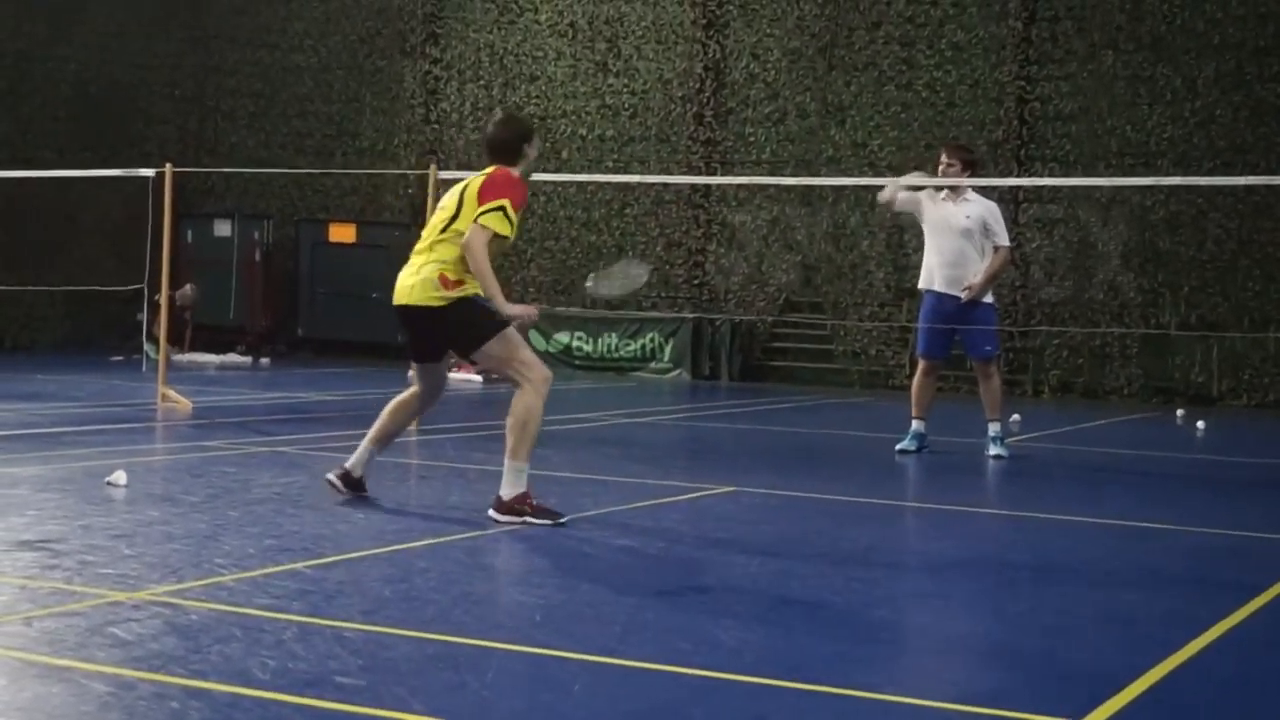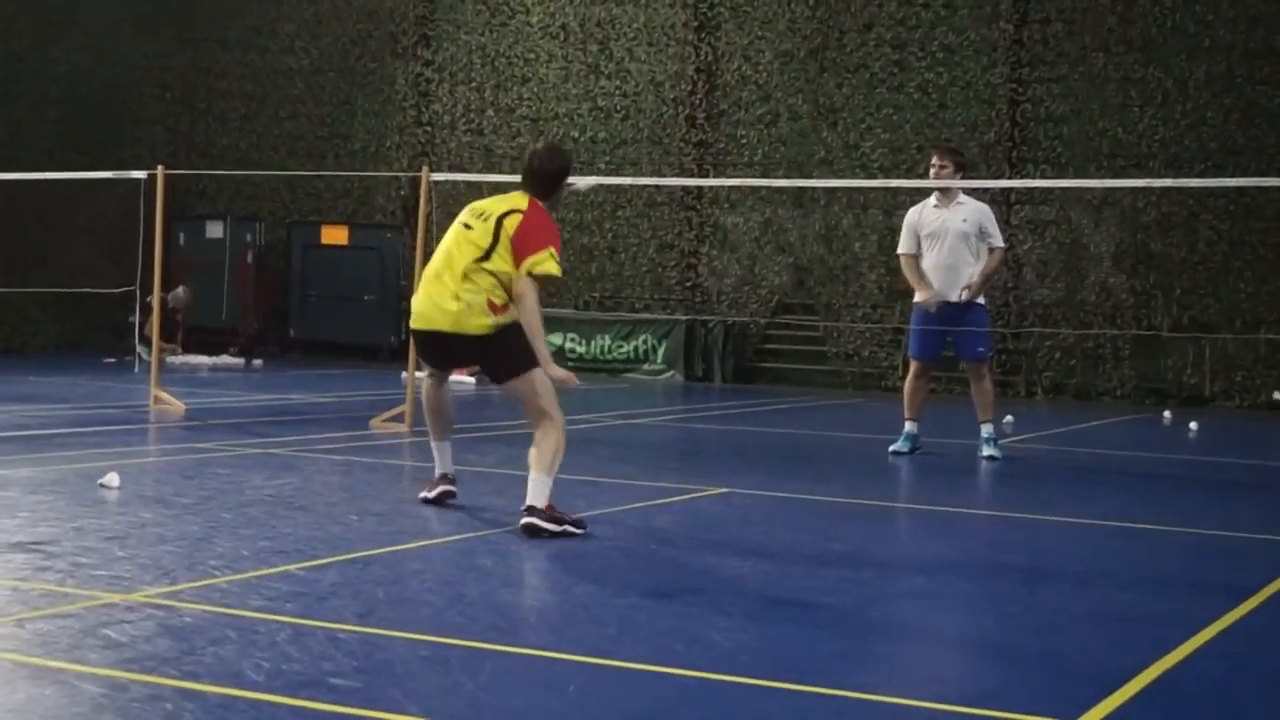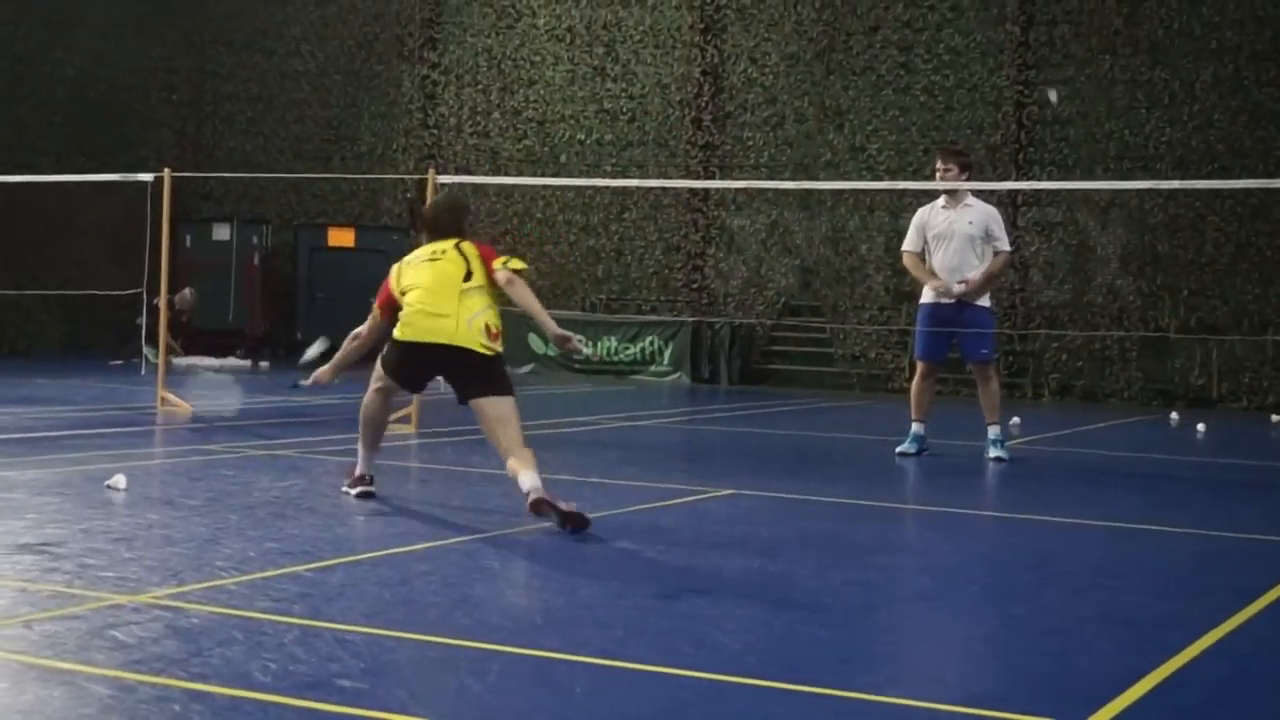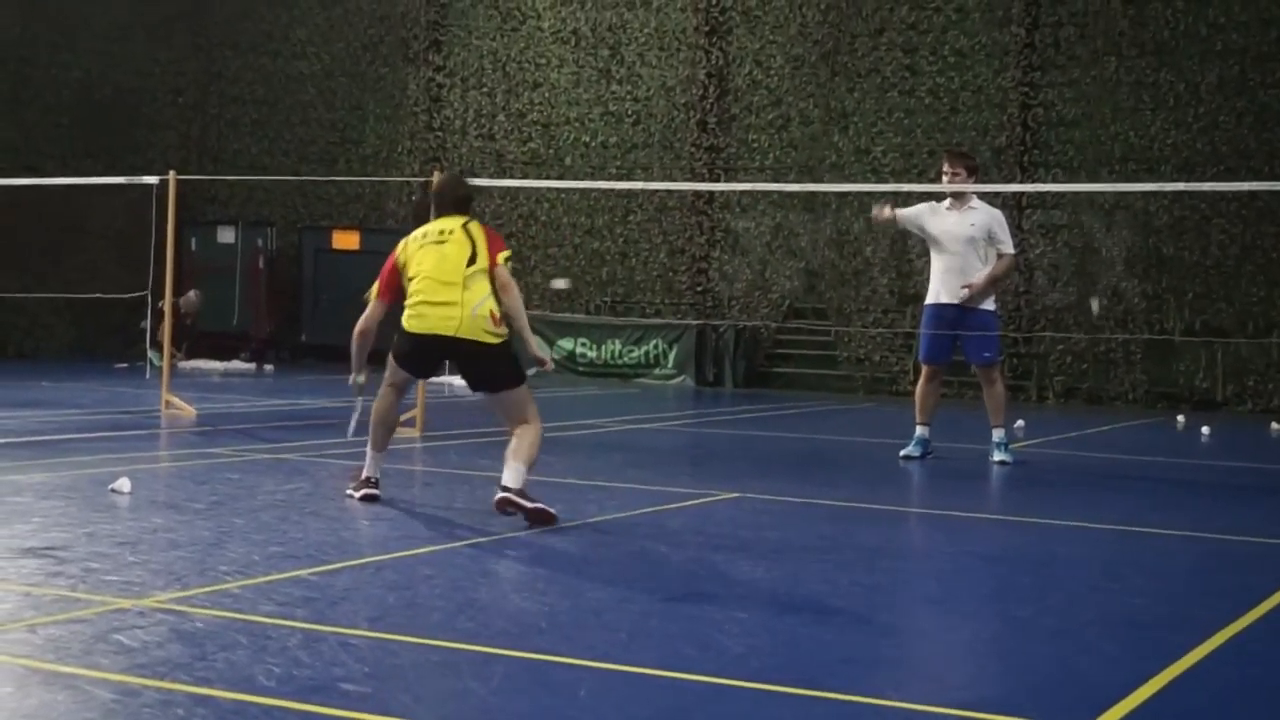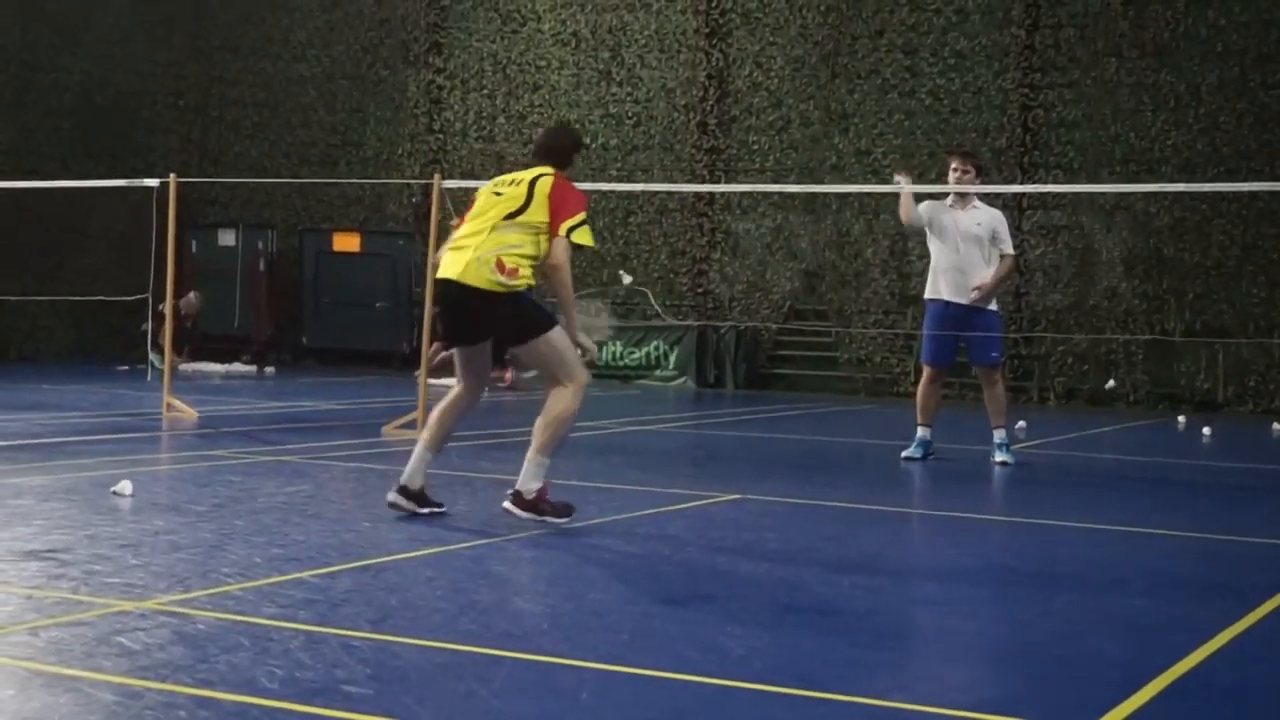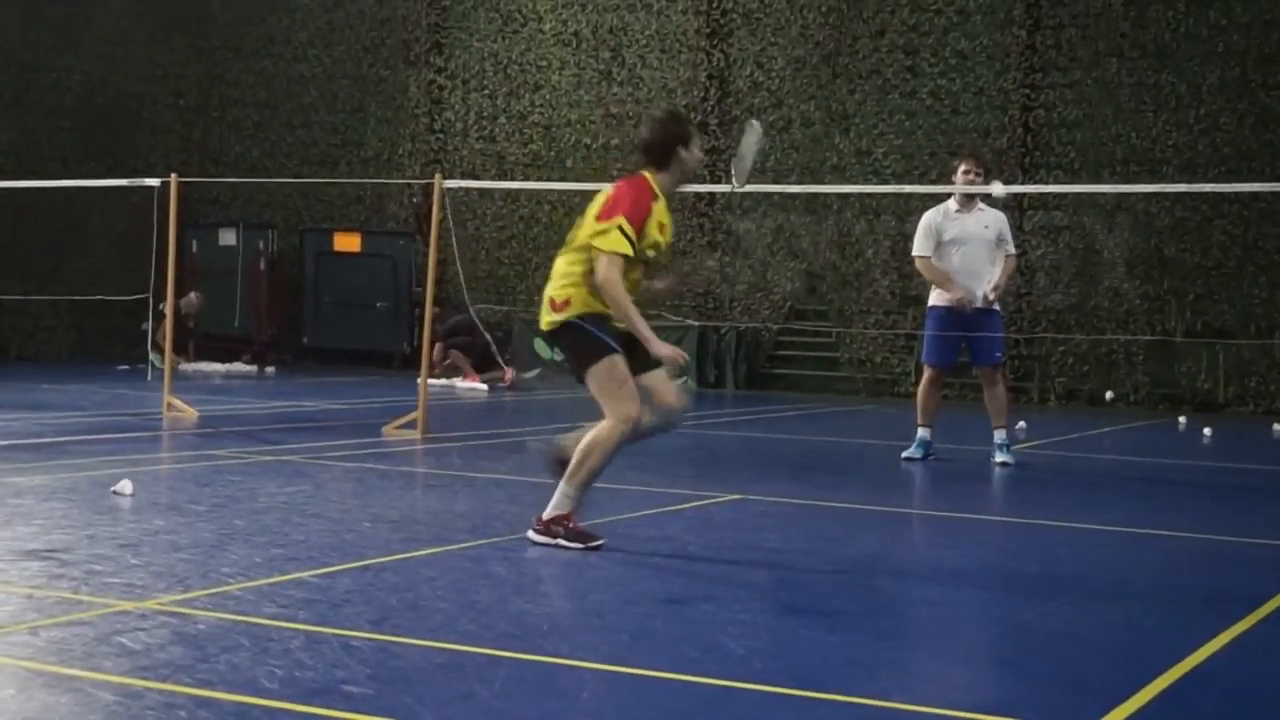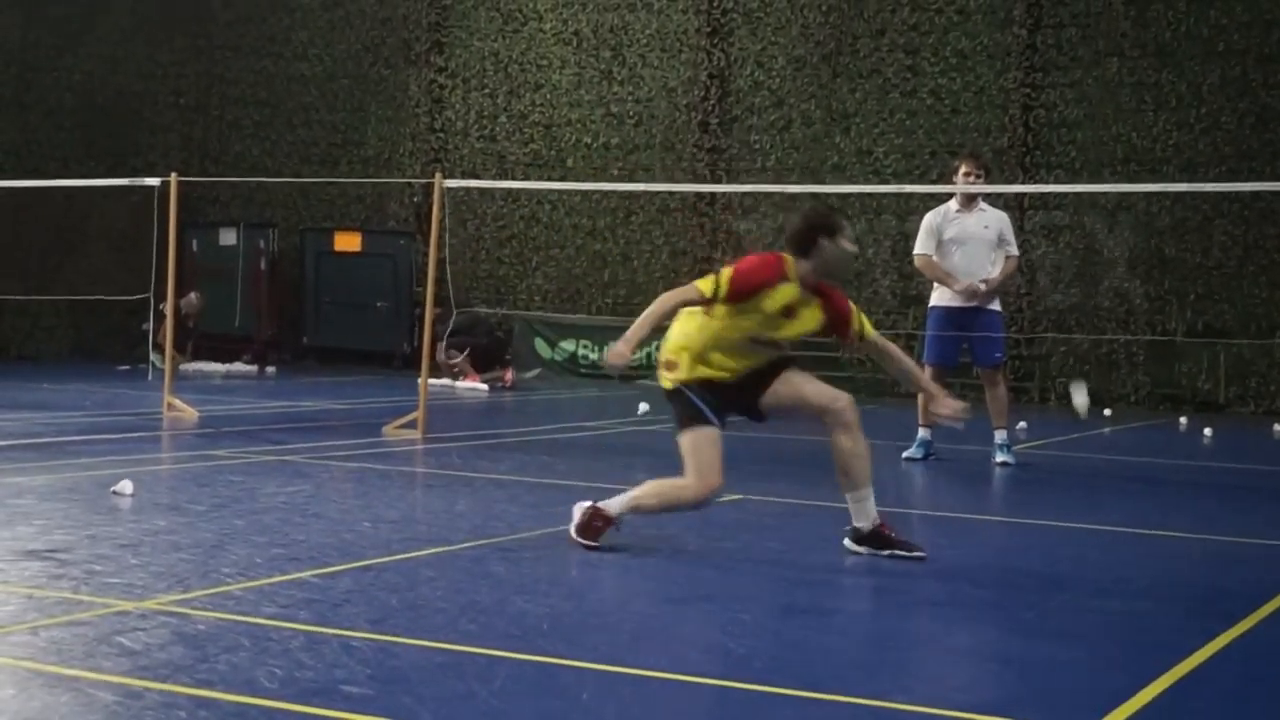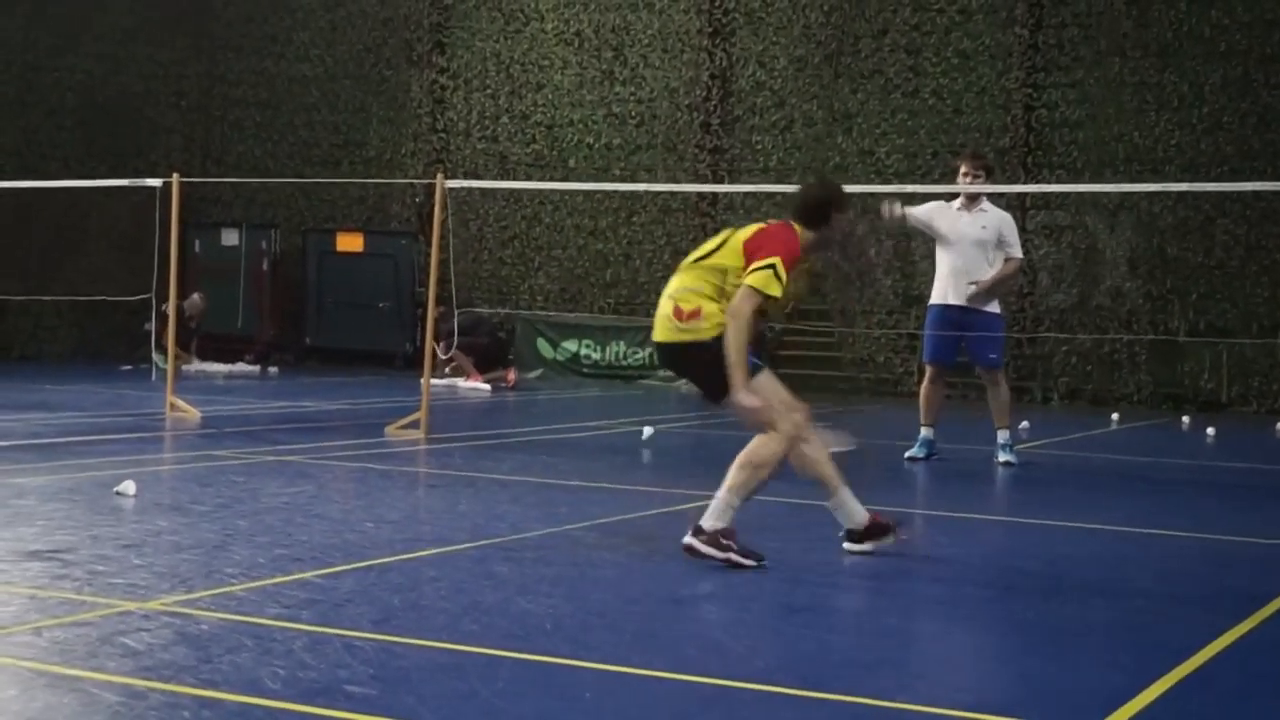
dt=0.3s
person 1, frame 1
left shoulder: (471, 186)
right shoulder: (509, 186)
right elbow: (473, 244)
right wrist: (502, 305)
left hip: (408, 296)
right hip: (441, 297)
left knee: (426, 391)
right knee: (536, 379)
left ankle: (352, 471)
right ankle: (512, 497)
person 1, frame 2
left shoulder: (479, 207)
right shoulder: (539, 225)
right elbow: (524, 291)
right wrist: (546, 362)
left hip: (427, 320)
right hip: (479, 323)
left knee: (435, 375)
right knee: (549, 419)
left ankle: (442, 476)
right ankle: (538, 505)
person 1, frame 3
left shoulder: (403, 268)
right shoulder: (479, 253)
left elbow: (368, 334)
right elbow: (511, 281)
left wrist: (331, 369)
right wrist: (550, 327)
left hip: (415, 336)
right hip: (474, 343)
left knee: (380, 387)
right knee: (512, 448)
left ankle: (363, 475)
right ankle: (537, 494)
person 1, frame 4
left shoulder: (407, 244)
right shoulder: (484, 234)
left elbow: (367, 325)
right elbow: (505, 283)
left wrist: (357, 372)
right wrist: (530, 342)
left hip: (423, 325)
right hip: (480, 330)
left knee: (393, 386)
right knee: (527, 423)
left ankle: (369, 478)
right ankle: (512, 488)
person 1, frame 5
left shoulder: (496, 186)
right shoulder: (568, 194)
left elbow: (448, 250)
right elbow: (557, 261)
right wrist: (573, 331)
left hip: (452, 280)
right hip: (494, 284)
left knee: (469, 390)
right knee: (572, 381)
left ankle: (409, 487)
right ankle: (527, 492)
person 1, frame 6
left shoulder: (655, 202)
right shoulder: (631, 196)
right elbow: (605, 276)
right wrist: (649, 339)
left hip: (603, 313)
right hip: (576, 310)
left knee: (671, 405)
right knee: (626, 416)
left ankle: (570, 453)
right ankle: (554, 519)
person 1, frame 7
left shoulder: (830, 302)
right shoulder: (762, 269)
left elbow: (882, 348)
right elbow: (679, 297)
left wrist: (936, 392)
right wrist: (628, 339)
left hip: (745, 370)
right hip: (692, 371)
left knee: (841, 409)
right knee: (703, 486)
left ankle: (866, 527)
right ankle: (599, 512)
person 1, frame 8
left shoulder: (771, 235)
right shoulder: (781, 242)
right elbow: (740, 308)
right wrist: (739, 387)
left hip: (705, 334)
right hip: (693, 329)
left knee: (794, 420)
right knee: (784, 429)
left ankle: (857, 522)
right ankle: (711, 530)
person 2, frame 1
left shoulder: (986, 208)
right shoulder: (927, 202)
left elbow: (1003, 250)
right elbow: (885, 199)
left wrist: (982, 281)
right wrist: (907, 181)
left hip: (975, 302)
right hip: (935, 298)
left knee: (986, 367)
right knee: (926, 365)
left ankle: (995, 435)
right ankle: (917, 431)
person 2, frame 2
left shoulder: (979, 211)
right shoulder: (917, 213)
left elbow: (997, 250)
right elbow: (906, 257)
left wrist: (980, 281)
right wrist: (923, 289)
left hip: (969, 304)
right hip: (929, 304)
left knee: (978, 369)
right knee: (918, 368)
left ankle: (987, 436)
right ankle: (910, 433)
person 2, frame 3
left shoulder: (986, 213)
right shoulder: (926, 214)
left elbow: (1003, 255)
right elbow: (910, 253)
left wrist: (980, 280)
right wrist: (930, 281)
left hip: (975, 305)
right hip: (934, 303)
left knee: (984, 370)
right knee: (925, 369)
left ankle: (994, 438)
right ankle: (917, 434)
person 2, frame 4
left shoulder: (991, 215)
right shoulder: (929, 212)
left elbow: (1008, 258)
right elbow: (895, 216)
left wrist: (984, 283)
right wrist: (884, 213)
left hip: (979, 308)
right hip: (939, 305)
left knee: (989, 373)
right knee: (930, 371)
left ankle: (999, 440)
right ankle: (921, 437)
person 2, frame 5
left shoulder: (994, 216)
right shoulder: (933, 210)
left elbow: (1008, 257)
right elbow: (907, 218)
left wrist: (992, 283)
right wrist: (906, 187)
left hip: (982, 307)
right hip: (942, 305)
left knee: (991, 374)
right knee: (932, 372)
left ankle: (1000, 442)
right ankle: (923, 439)
person 2, frame 6
left shoulder: (996, 218)
right shoulder: (934, 216)
left elbow: (1010, 255)
right elbow: (921, 260)
left wrist: (1001, 282)
right wrist: (951, 289)
left hip: (985, 309)
right hip: (945, 308)
left knee: (992, 374)
right knee: (933, 373)
left ankle: (1000, 442)
right ankle: (923, 439)
person 2, frame 7
left shoulder: (999, 218)
right shoulder: (937, 216)
left elbow: (1012, 257)
right elbow: (921, 259)
left wrist: (997, 280)
right wrist: (954, 284)
left hip: (986, 309)
right hip: (946, 307)
left knee: (994, 373)
right knee: (934, 372)
left ankle: (1001, 442)
right ankle: (924, 439)
person 2, frame 8
left shoulder: (1001, 219)
right shoulder: (938, 211)
left elbow: (1015, 262)
right elbow: (905, 215)
left wrist: (991, 282)
right wrist: (896, 212)
left hip: (984, 309)
right hip: (943, 306)
left knee: (993, 374)
right knee: (934, 372)
left ankle: (1004, 442)
right ankle: (926, 439)
